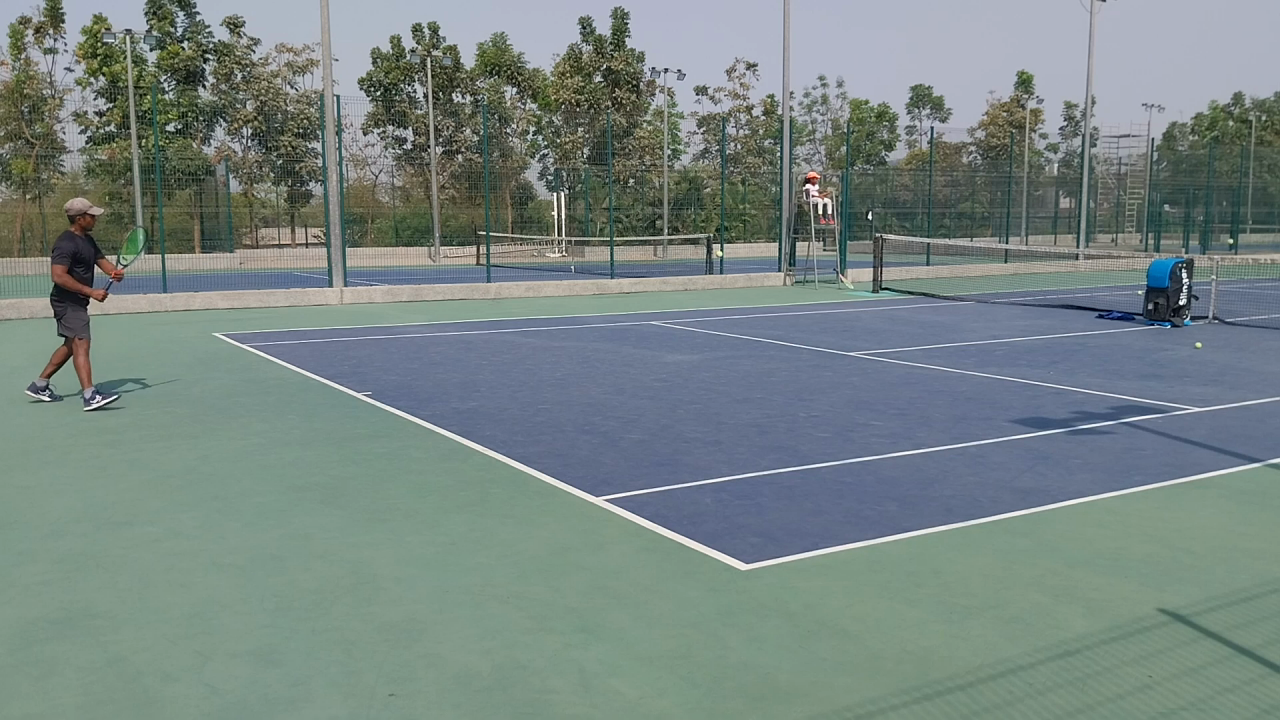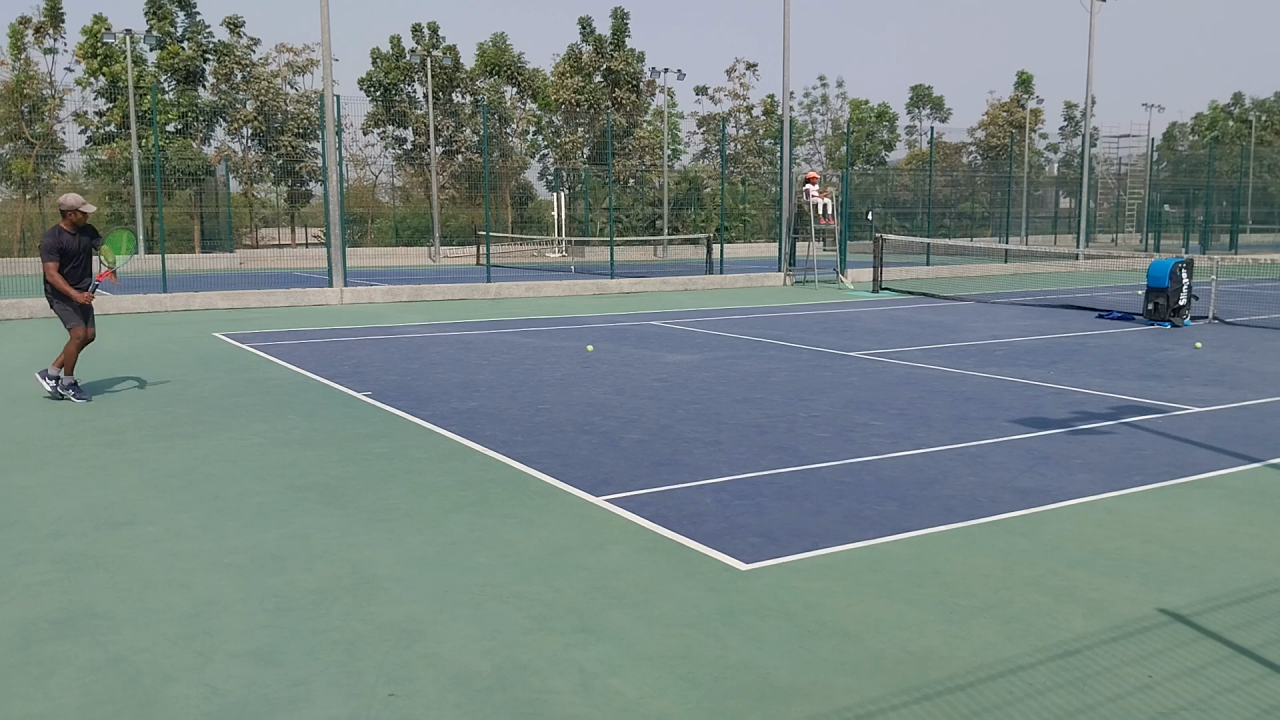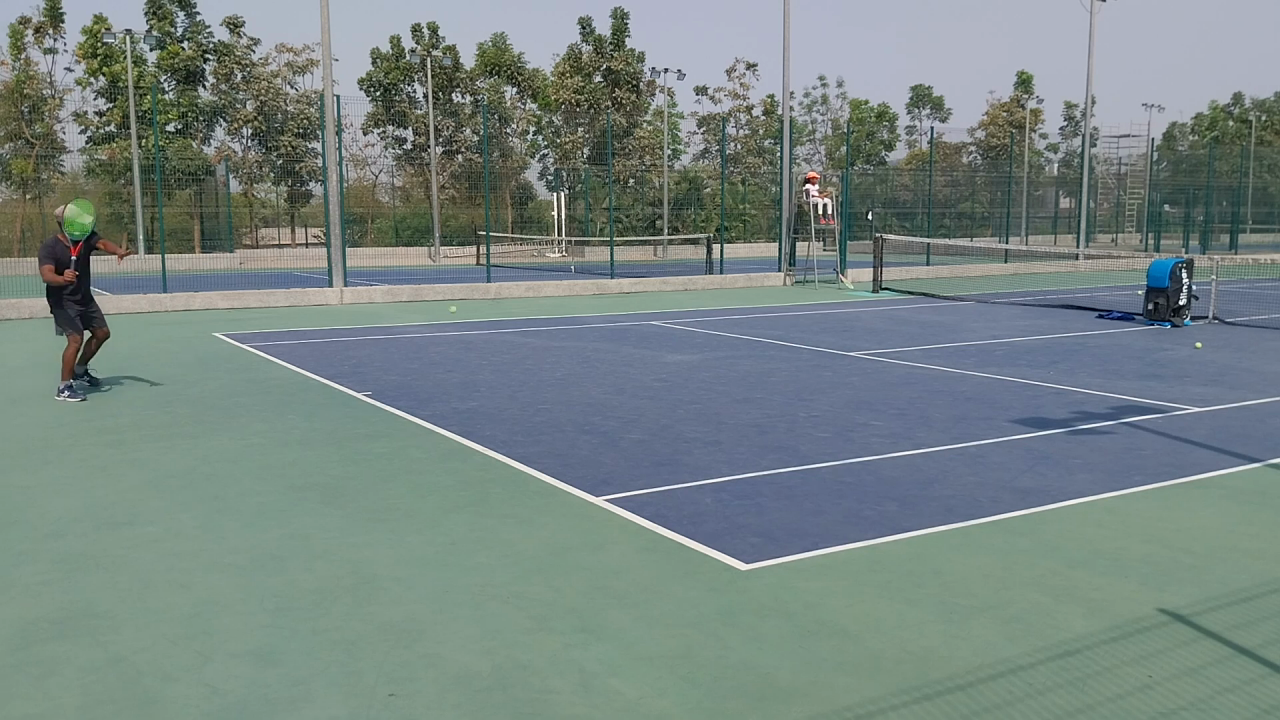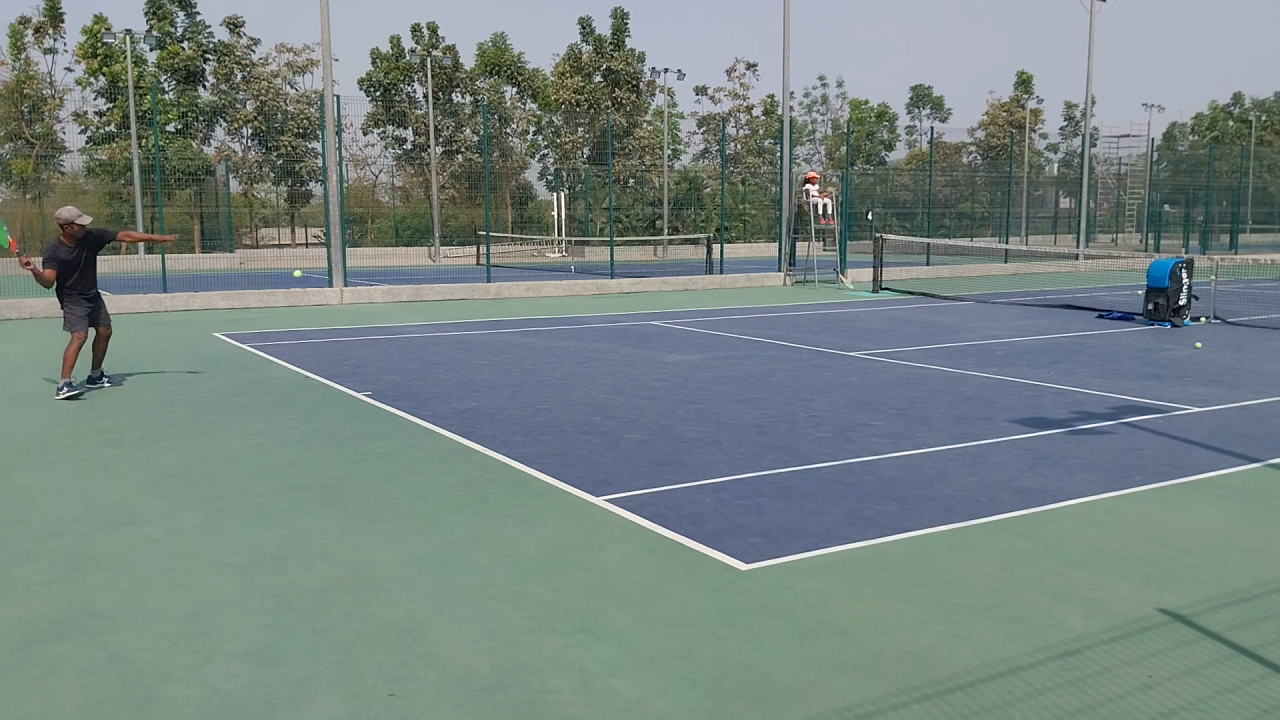
dt=0.2s
person 1, frame 1
left shoulder: (87, 240)
right shoulder: (66, 244)
left elbow: (102, 262)
right elbow: (58, 276)
left wrist: (114, 272)
right wrist: (91, 292)
left hip: (76, 303)
right hip: (68, 302)
left knee: (71, 344)
right knee: (81, 344)
left ankle: (40, 385)
right ankle: (90, 396)
person 1, frame 2
left shoulder: (87, 231)
right shoulder: (52, 239)
left elbow: (102, 247)
right elbow: (51, 274)
right wrist: (76, 294)
left hip: (80, 294)
right hip: (62, 295)
left knee: (89, 334)
right knee: (79, 333)
left ankle: (51, 374)
right ankle: (67, 382)
person 1, frame 3
left shoulder: (86, 236)
right shoulder: (49, 248)
left elbow: (104, 244)
right elbow: (46, 276)
left wrist: (119, 252)
right wrist: (62, 278)
left hip: (84, 298)
right hip: (62, 301)
left knee: (102, 333)
right knee: (75, 339)
left ankle: (80, 370)
right ankle: (64, 387)
person 1, frame 4
left shoulder: (92, 236)
right shoulder: (54, 251)
left elbow: (124, 235)
right elbow: (47, 282)
left wrist: (158, 238)
right wrist: (34, 270)
left hip: (92, 295)
right hip: (73, 299)
left knee: (104, 332)
right knee: (79, 336)
left ankle: (96, 376)
right ankle: (64, 384)
